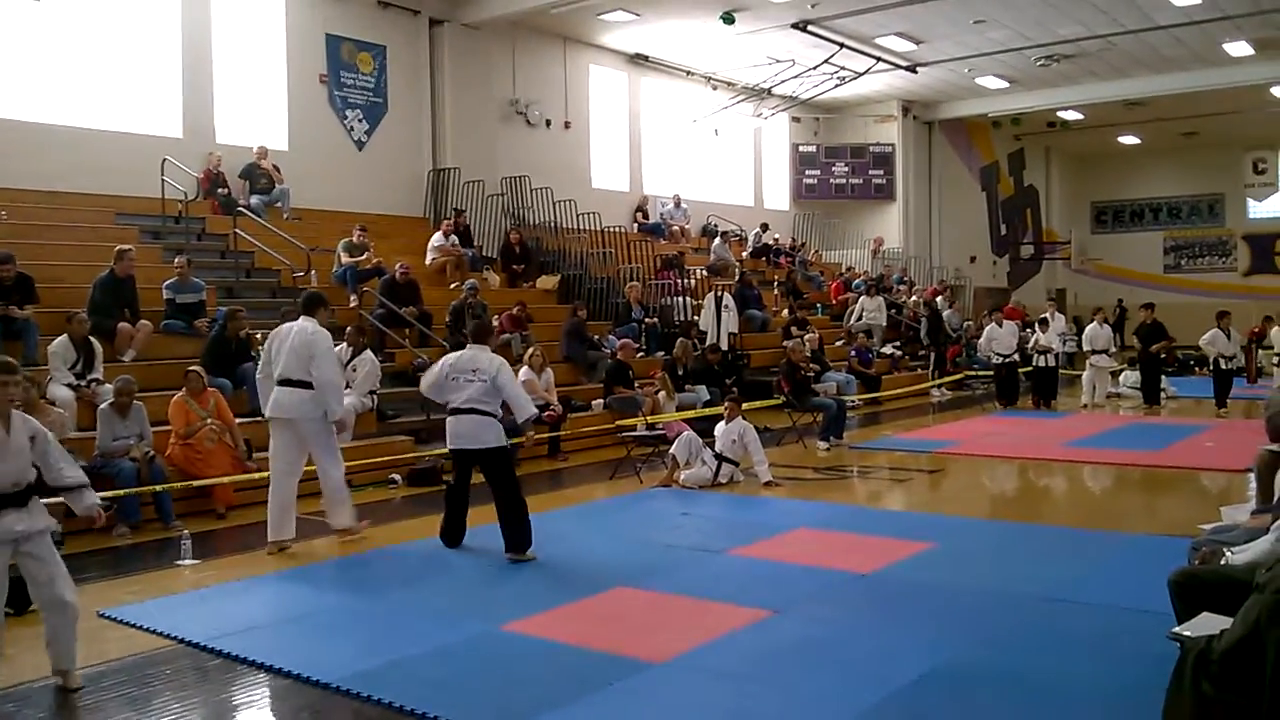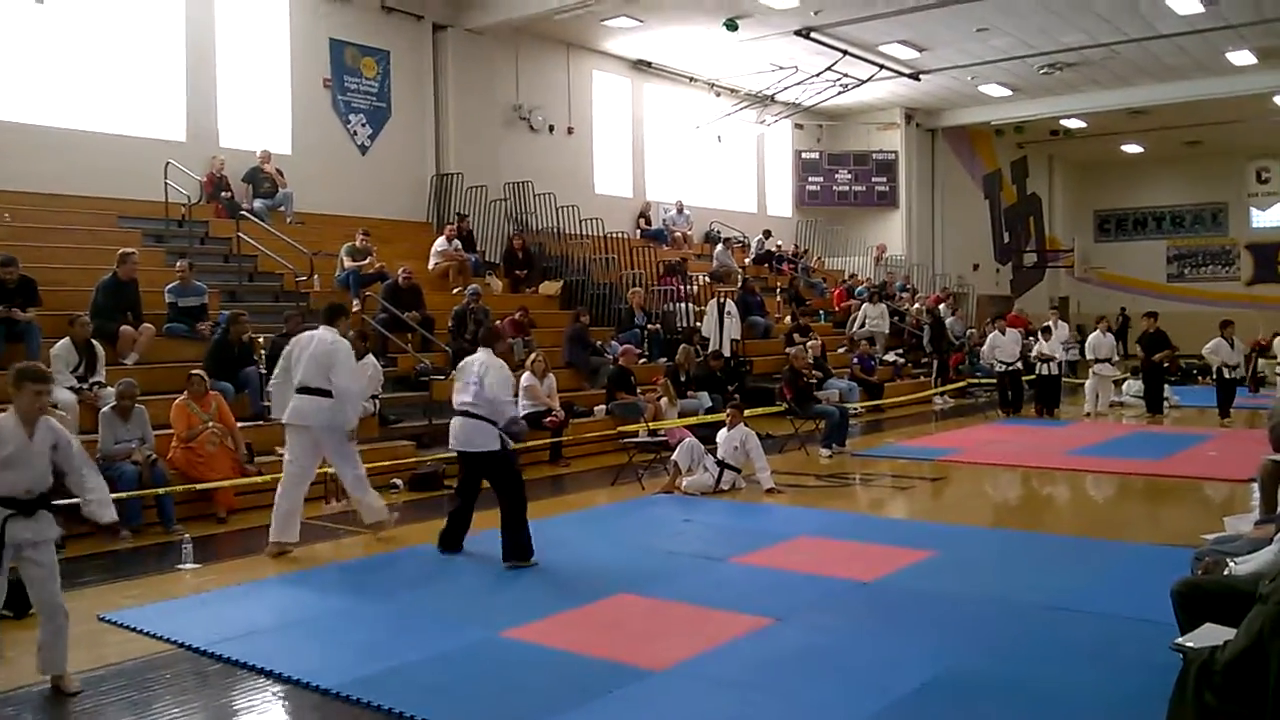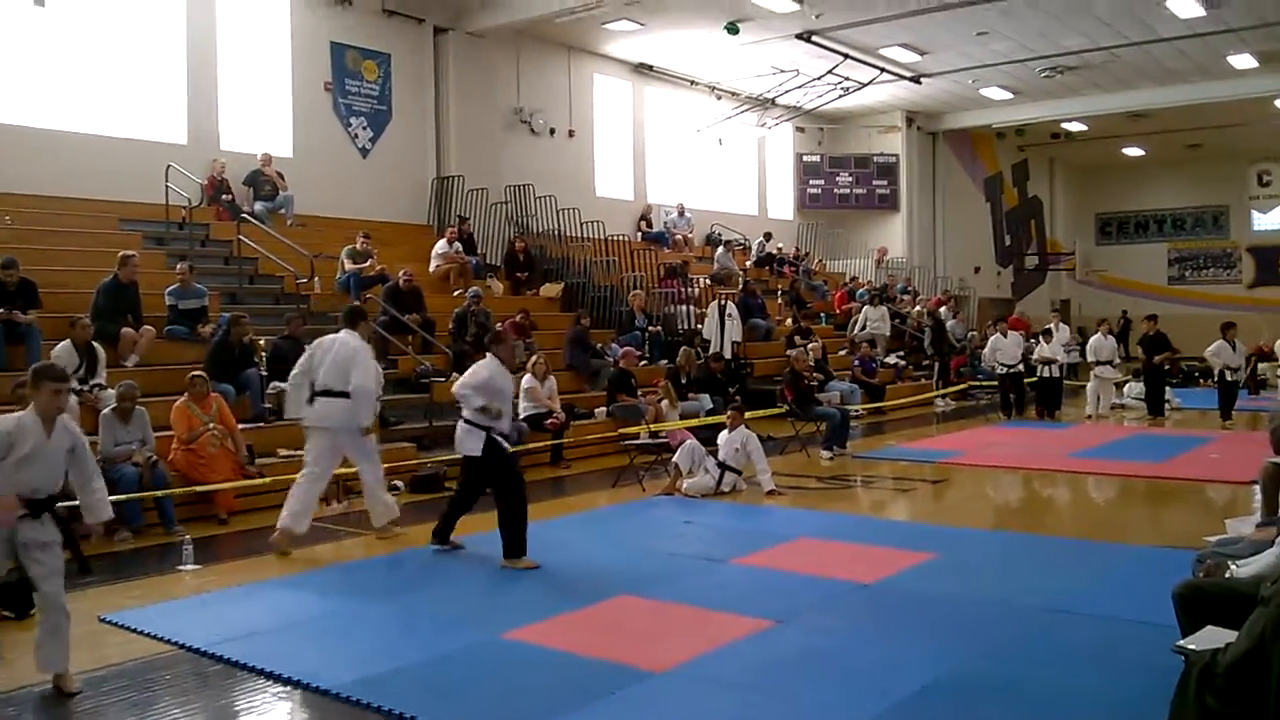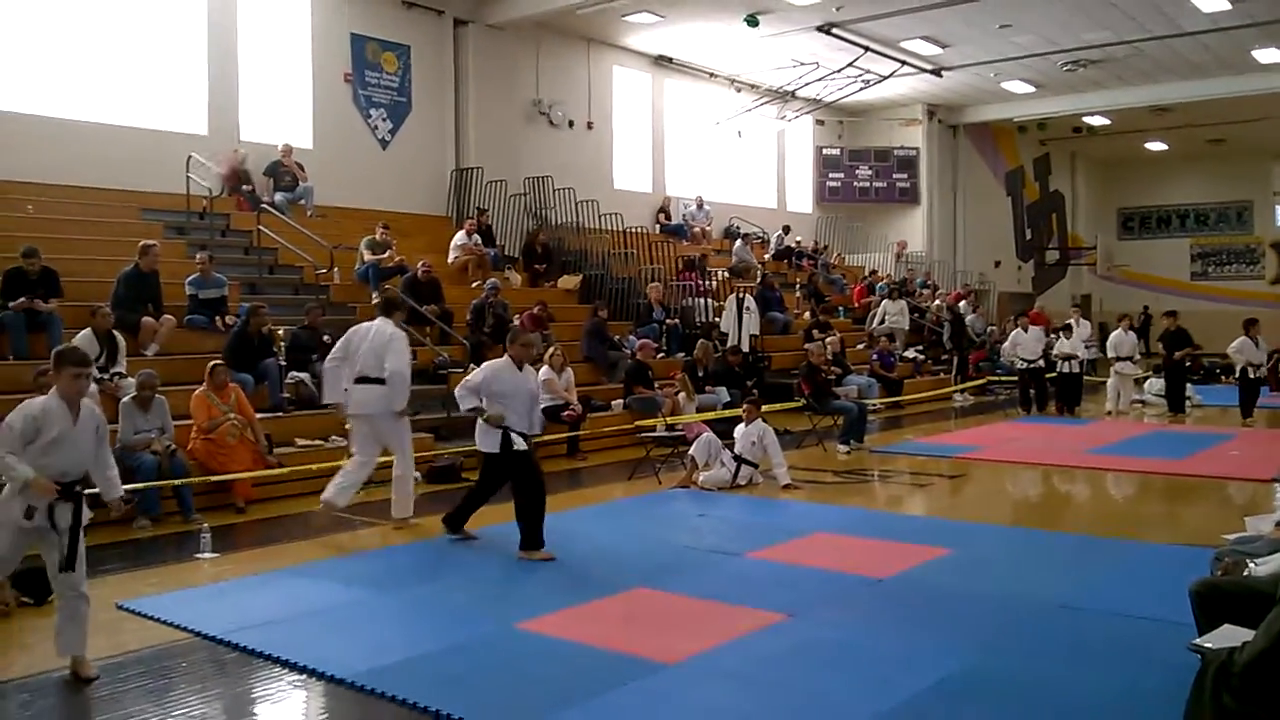
dt=0.1s
person 1, frame 1
left shoulder: (28, 426)
left elbow: (60, 466)
left wrist: (88, 501)
left hip: (28, 517)
left knee: (59, 599)
left ankle: (64, 666)
person 1, frame 2
left shoulder: (54, 432)
left elbow: (82, 472)
left wrist: (104, 514)
left hip: (35, 524)
left knee: (51, 604)
left ankle: (57, 671)
person 1, frame 3
left shoulder: (70, 433)
left elbow: (87, 476)
left wrist: (97, 515)
left hip: (43, 524)
left knee: (53, 601)
left ankle: (59, 671)
person 1, frame 4
left shoulder: (94, 415)
right shoulder: (33, 411)
left elbow: (100, 457)
left wrist: (112, 492)
right wrist: (31, 479)
left hip: (67, 507)
left knee: (73, 585)
left ankle: (76, 655)
person 2, frame 1
left shoulder: (279, 332)
right shoulder: (318, 335)
left elbow: (264, 374)
right elbow: (327, 377)
left wrist: (269, 407)
right wrist: (337, 413)
left hip: (280, 402)
right hip: (307, 404)
left knee: (282, 471)
right knee: (330, 465)
left ankle: (277, 537)
right ankle: (343, 523)
person 2, frame 2
left shoulder: (299, 340)
right shoulder: (339, 344)
left elbow: (279, 380)
right elbow: (346, 386)
left wrist: (282, 413)
right wrist: (352, 421)
left hip: (298, 410)
right hip: (326, 412)
left knee: (294, 475)
right knee: (350, 470)
left ankle: (279, 539)
right ankle: (376, 516)
person 2, frame 3
left shoulder: (321, 343)
right shoulder: (360, 348)
left elbow: (297, 379)
right elbow: (364, 387)
left wrist: (300, 412)
right wrist: (368, 419)
left hip: (321, 411)
right hip: (347, 413)
left knee: (313, 473)
right knee: (370, 468)
left ankle: (287, 528)
right ankle: (383, 522)
person 2, frame 4
left shoulder: (357, 331)
right shoulder: (395, 335)
left elbow: (332, 363)
right elbow: (398, 372)
left wrist: (337, 398)
right wrist: (401, 403)
left hip: (359, 398)
right hip: (385, 400)
left knee: (363, 458)
right knee: (403, 456)
left ankle: (332, 499)
right ankle: (402, 513)
person 3, frame 1
left shoulder: (451, 360)
right shoulder: (497, 363)
left elbow: (428, 385)
right elbow: (516, 394)
right wrist: (528, 427)
left hip: (456, 428)
right hip: (485, 429)
left knee: (458, 485)
right knee: (507, 489)
left ankle: (451, 537)
right ankle: (517, 547)
person 3, frame 2
left shoulder: (468, 363)
right shoulder: (496, 366)
left elbow: (461, 395)
right elbow: (497, 396)
right wrist: (515, 424)
left hip: (462, 430)
right hip: (485, 434)
left knee: (466, 490)
right knee: (512, 493)
left ankle: (450, 542)
right ankle: (516, 554)
person 3, frame 3
left shoulder: (501, 372)
right shoulder: (487, 368)
right elbow: (462, 389)
right wrist: (487, 409)
left hip: (484, 440)
right hip: (482, 440)
left knee: (468, 491)
right knee: (512, 491)
left ankle: (442, 535)
right ankle: (513, 554)
person 3, frame 4
left shoulder: (530, 374)
right shoulder: (495, 368)
left elbow: (533, 407)
right elbow: (463, 391)
left wrist: (531, 435)
right wrist: (484, 414)
left hip: (514, 437)
right hip: (498, 438)
left knee: (487, 484)
right knee: (531, 485)
left ankle: (454, 524)
right ankle: (530, 546)
